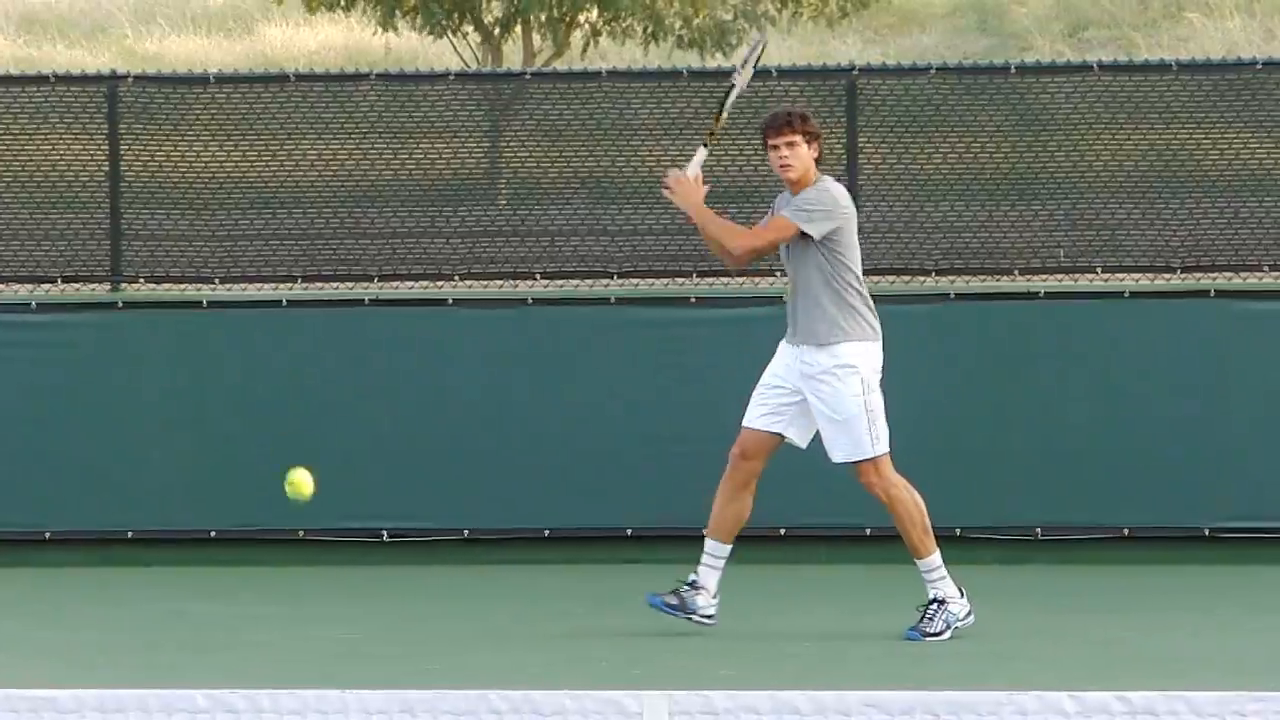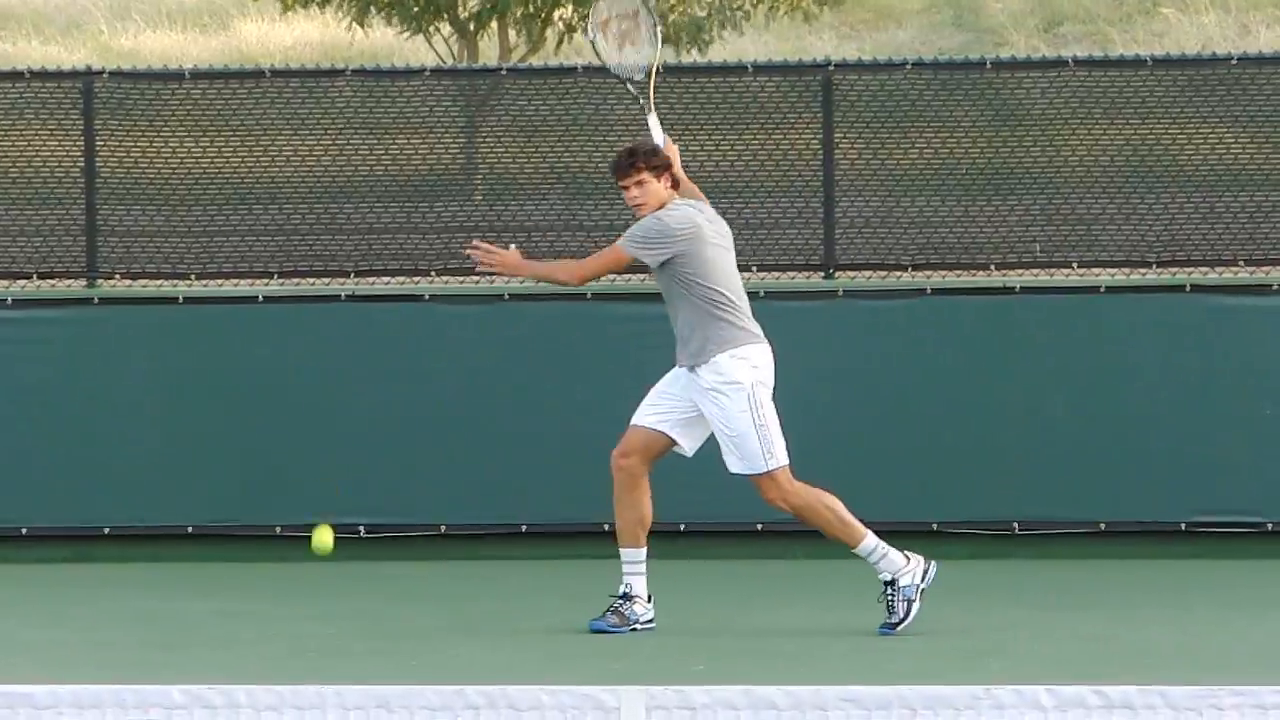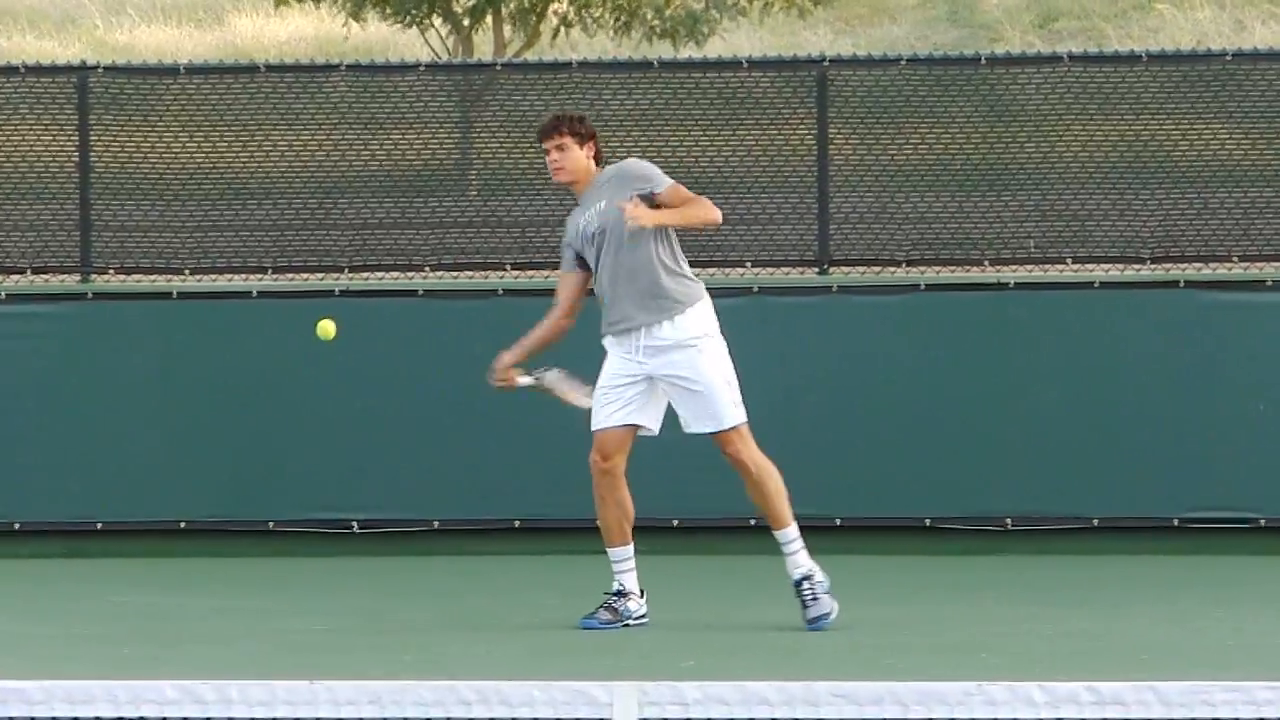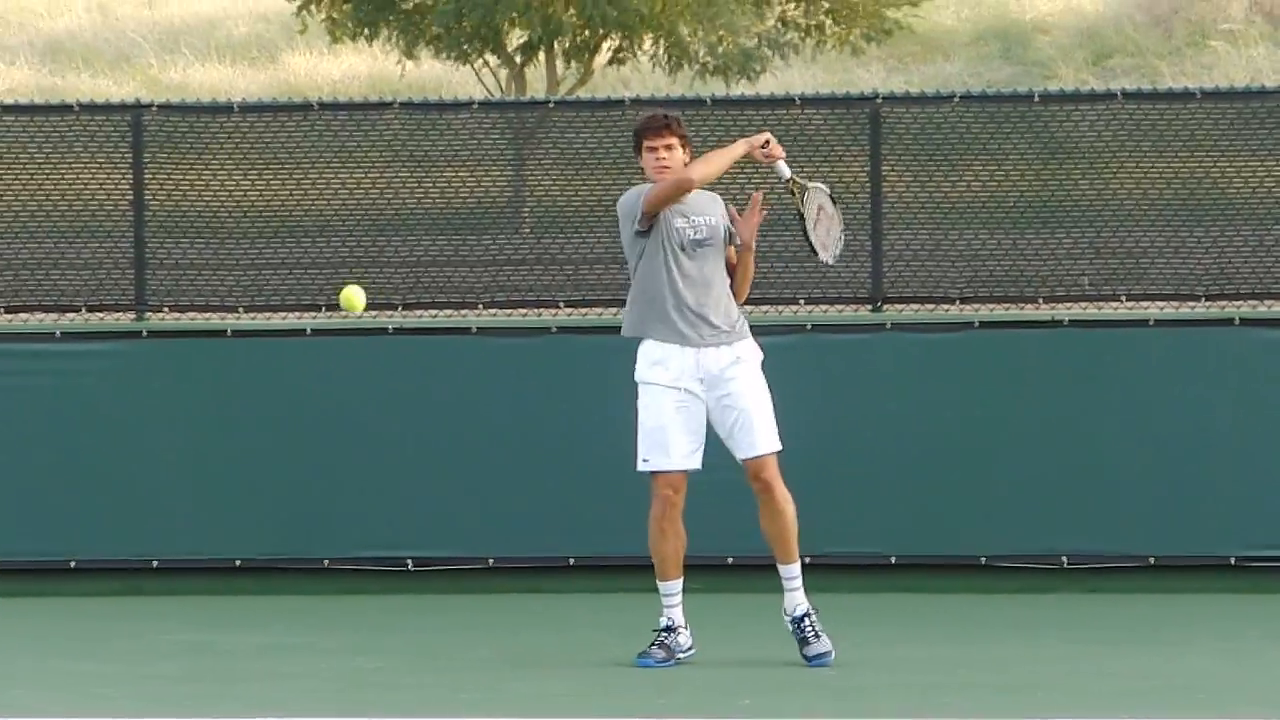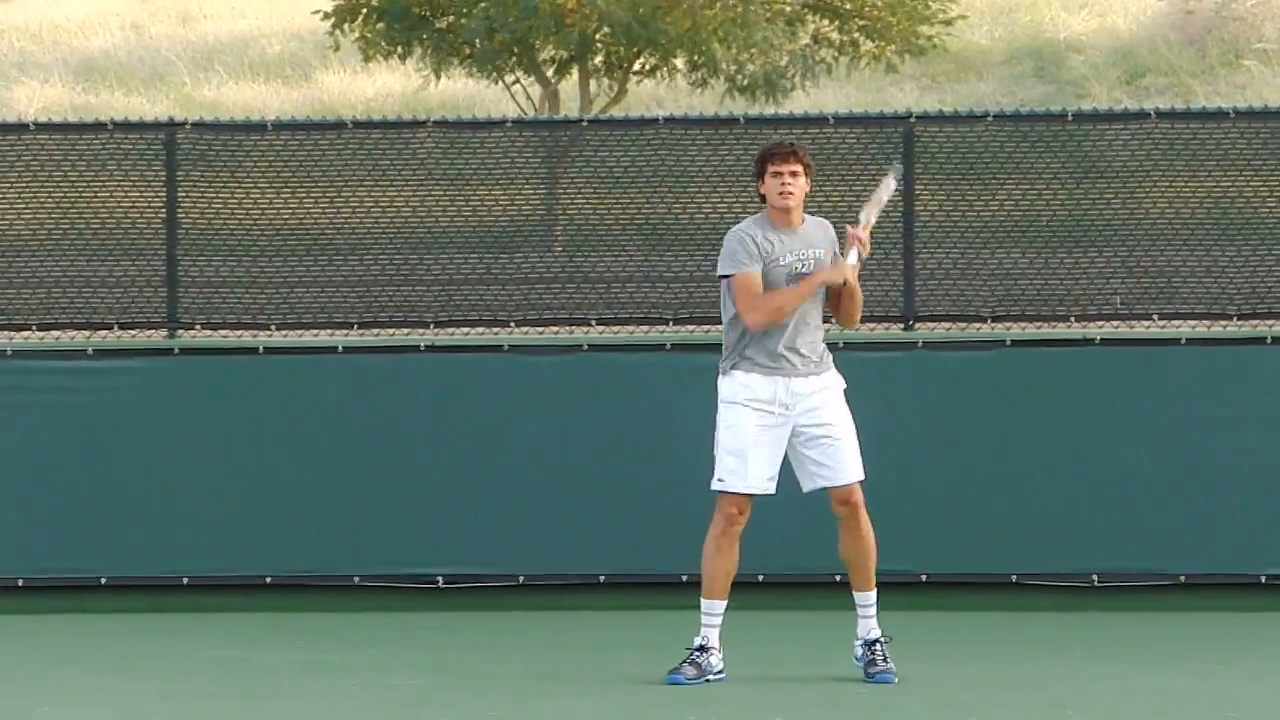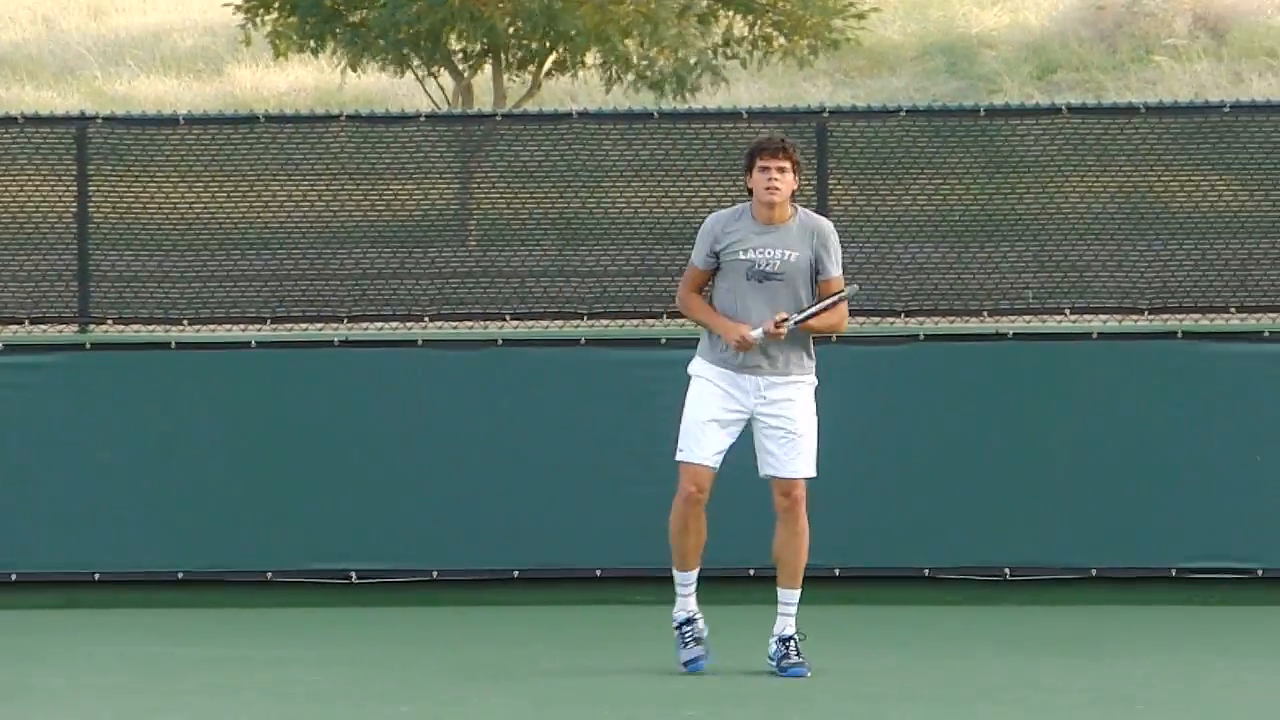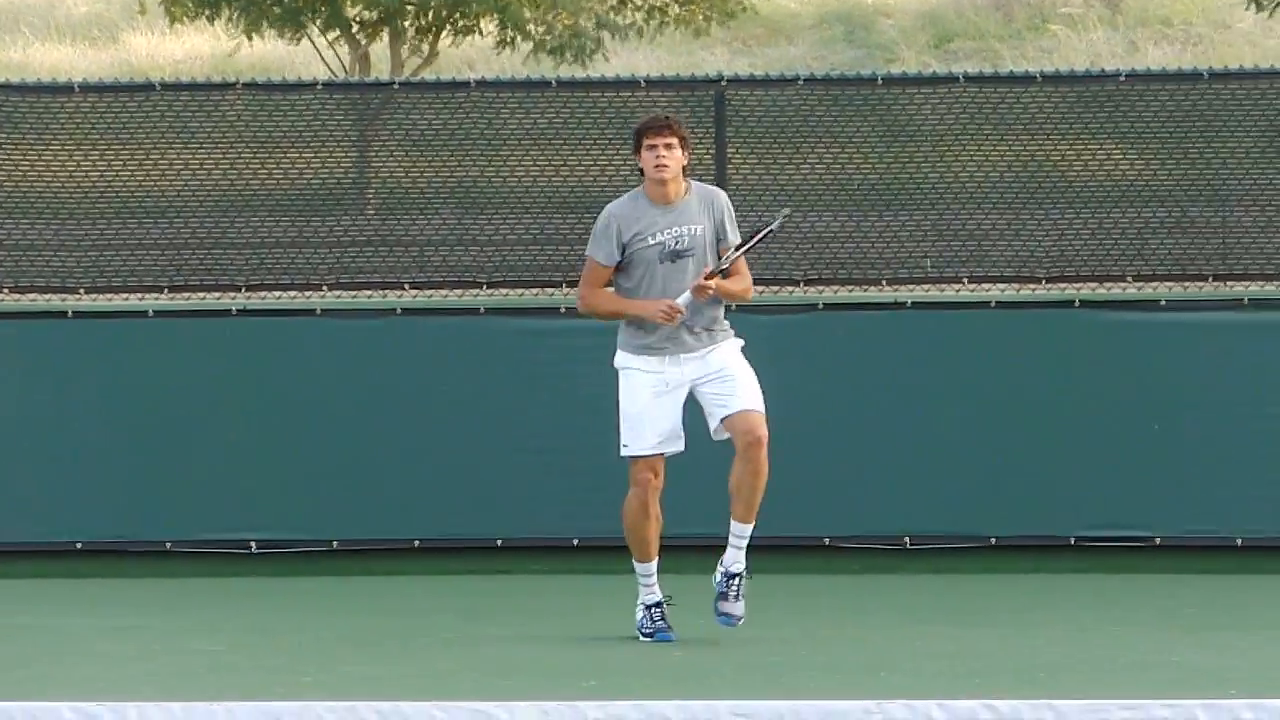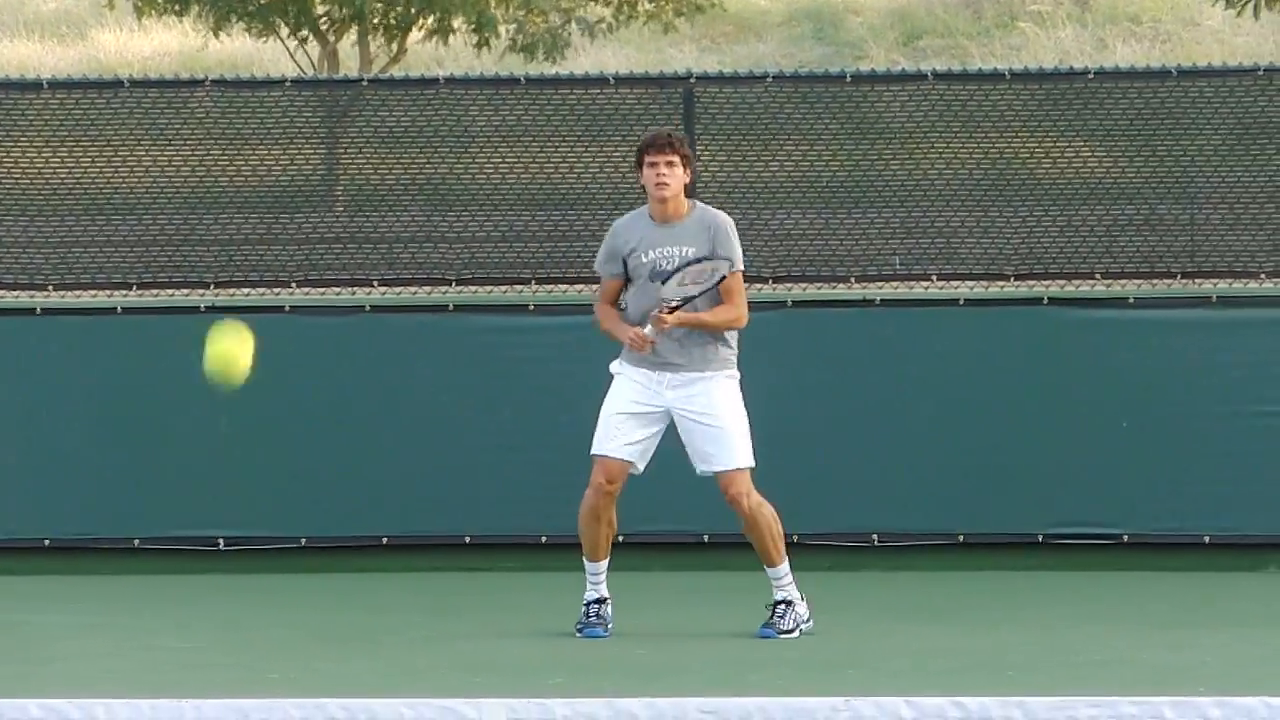
dt=0.4s
person 1, frame 1
left shoulder: (826, 197)
right shoulder: (791, 201)
left elbow: (746, 242)
right elbow: (738, 257)
left wrist: (691, 206)
right wrist: (700, 205)
left hip: (844, 355)
right hip: (798, 353)
left knee: (877, 477)
right knee: (743, 460)
left ankle: (947, 598)
right ankle: (701, 592)
person 1, frame 2
left shoulder: (666, 221)
right shoulder: (700, 213)
left elbow: (583, 270)
left wrist: (520, 266)
right wrist: (675, 161)
left hip: (732, 367)
right hip: (696, 370)
left knee: (779, 491)
right knee: (627, 459)
left ankle: (899, 569)
right ankle: (635, 599)
person 1, frame 3
left shoulder: (632, 174)
right shoulder: (575, 227)
left elbow: (709, 214)
right elbow: (564, 311)
left wrist: (655, 217)
right wrist: (518, 352)
left hip: (685, 330)
right hip: (628, 345)
left knee: (739, 449)
right knee: (604, 460)
left ankle: (803, 570)
right ankle: (627, 594)
person 1, frame 4
left shoulder: (714, 203)
right shoulder: (634, 204)
right elbow: (695, 178)
left wrist: (746, 240)
right wrist: (747, 144)
left hip: (732, 356)
right hip: (667, 362)
left knee: (766, 477)
right knee: (667, 492)
left ankle: (797, 608)
right ankle: (674, 628)
person 1, frame 5
left shoulder: (823, 232)
right shoulder: (743, 239)
left elbow: (848, 310)
right elbow: (753, 316)
left wrist: (850, 271)
right wrist: (818, 278)
left hip: (818, 387)
right hip: (753, 389)
left knee: (851, 505)
right knee: (730, 514)
left ankle: (869, 637)
right ankle: (708, 647)
person 1, frame 6
left shoulder: (819, 232)
right shoulder: (719, 226)
left elbow: (838, 317)
right elbow: (687, 294)
left wrist: (794, 325)
right wrist: (724, 327)
left hip: (788, 382)
right hip: (719, 376)
left knee: (790, 500)
right knee: (693, 491)
left ankle: (785, 635)
right ankle: (686, 612)
person 1, frame 7
left shoulder: (715, 203)
right shoulder: (617, 217)
left elbow: (743, 285)
right elbow: (588, 298)
left wrist: (716, 287)
right wrist: (643, 309)
left hip: (713, 349)
right hip: (645, 361)
left knee: (753, 435)
right knee: (646, 479)
left ankle: (733, 563)
right ankle: (649, 598)
person 1, frame 8
left shoulder: (716, 226)
right shoulder: (624, 231)
left elbow: (736, 315)
right elbow: (604, 306)
left wrist: (684, 320)
right wrist: (626, 333)
left hip: (708, 377)
right hip: (640, 377)
left knee: (739, 493)
right knee: (603, 485)
left ankle: (788, 596)
right ankle: (596, 596)
